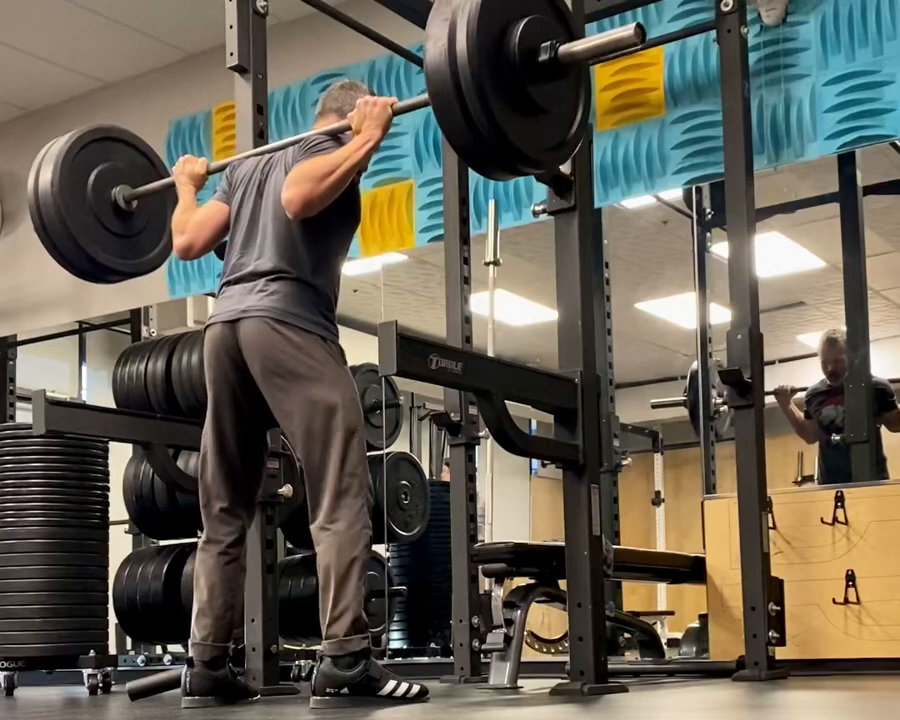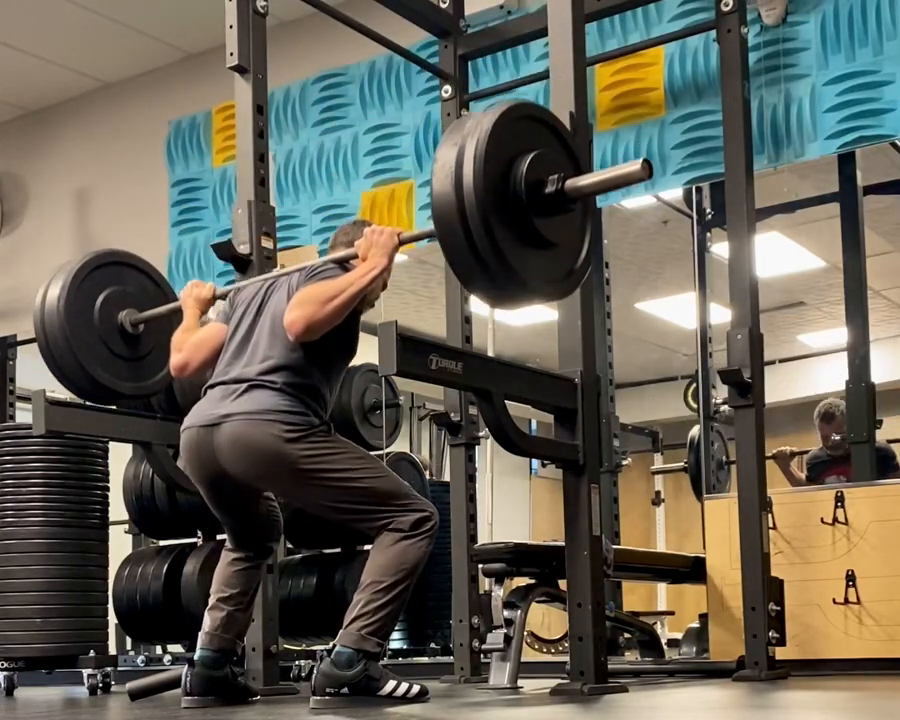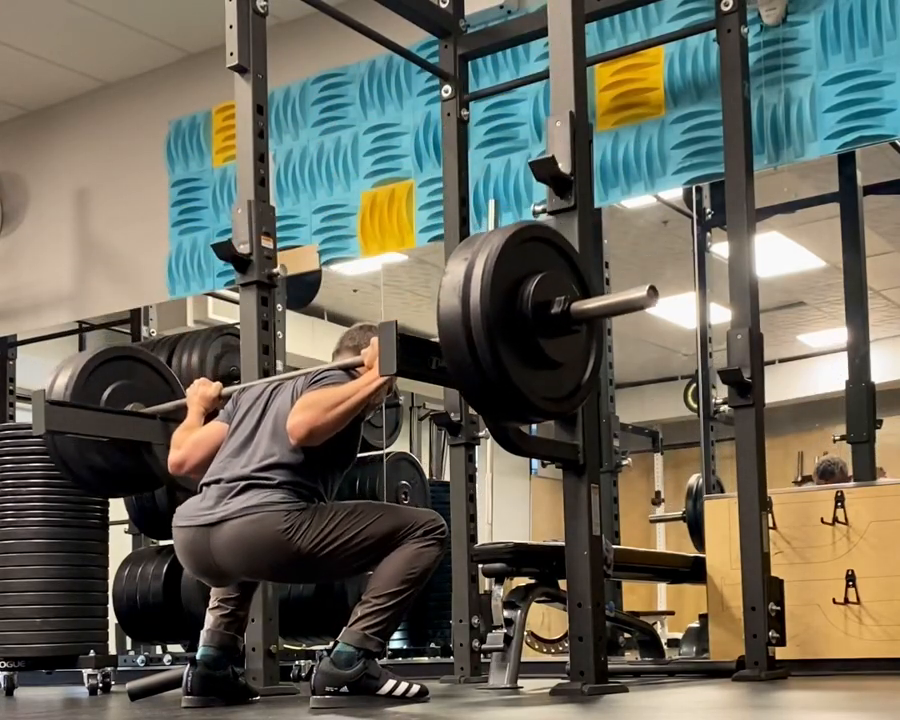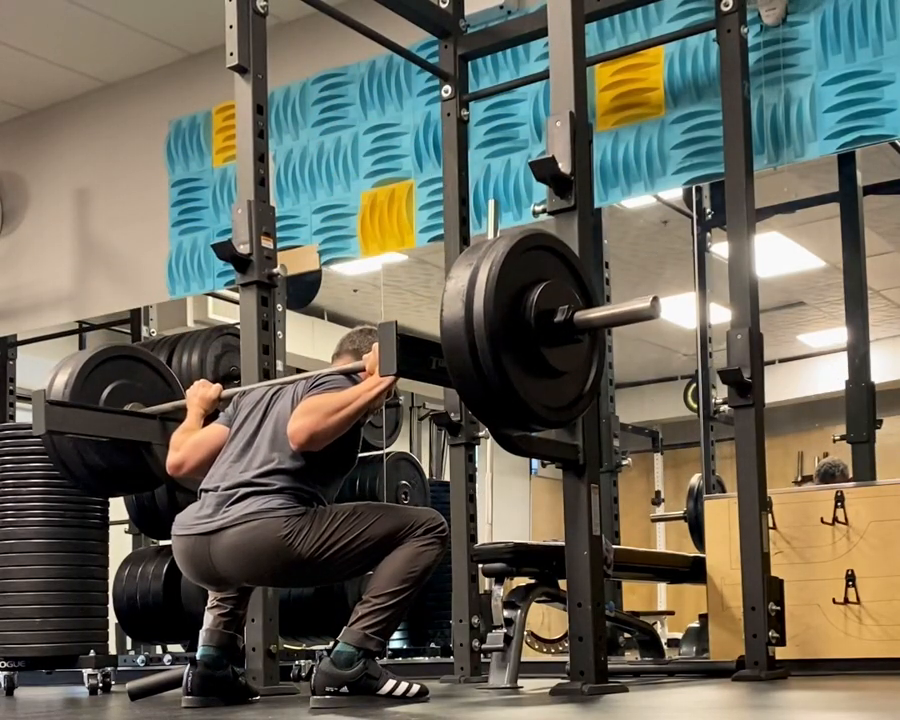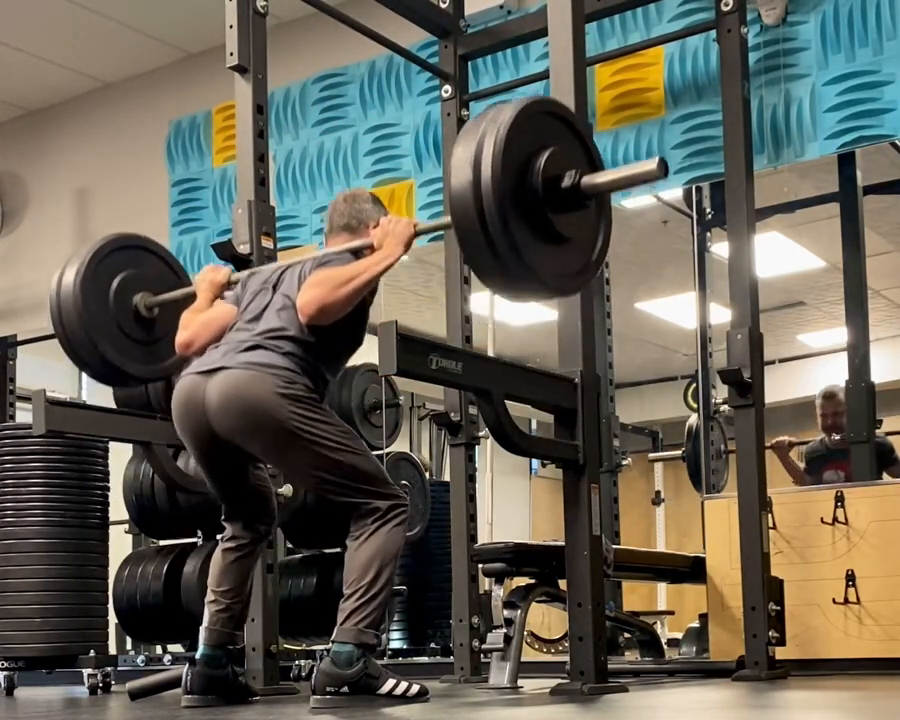
dt=1s
person 1, frame 1
left shoulder: (247, 166)
right shoulder: (333, 149)
left elbow: (188, 241)
right elbow: (298, 197)
left wrist: (187, 187)
right wrist: (370, 136)
left hip: (225, 326)
right hip: (286, 324)
left knee: (225, 507)
right knee: (338, 496)
left ankle: (207, 664)
right ankle: (344, 662)
person 1, frame 2
left shoulder: (253, 289)
right shoulder: (335, 274)
left elbow: (182, 361)
right elbow: (299, 321)
left wrist: (192, 310)
right wrist: (376, 263)
left hip: (199, 434)
right hip: (266, 428)
left knee: (252, 538)
right knee: (411, 519)
left ankle: (209, 666)
right ankle: (348, 665)
person 1, frame 3
left shoulder: (255, 390)
right shoulder: (339, 379)
left elbow: (181, 460)
right elbow: (302, 427)
left wrist: (197, 408)
right wrist: (379, 374)
left hip: (191, 540)
right hip: (260, 528)
right knee: (424, 530)
left ankle: (211, 666)
right ankle: (347, 667)
person 1, frame 4
left shoulder: (256, 394)
right shoulder: (340, 384)
left elbow: (179, 461)
right elbow: (302, 432)
left wrist: (197, 409)
right wrist: (380, 379)
left hip: (190, 547)
right hip: (260, 535)
right knee: (425, 529)
left ankle: (211, 666)
right ankle: (348, 667)
person 1, frame 5
left shoulder: (265, 274)
right shoulder: (355, 264)
left elbow: (187, 340)
right elbow: (313, 306)
left wrist: (208, 292)
right wrist: (390, 253)
left hip: (191, 394)
right hip: (258, 388)
left knee: (249, 520)
right knee: (382, 507)
left ankle: (211, 664)
right ankle: (347, 663)
